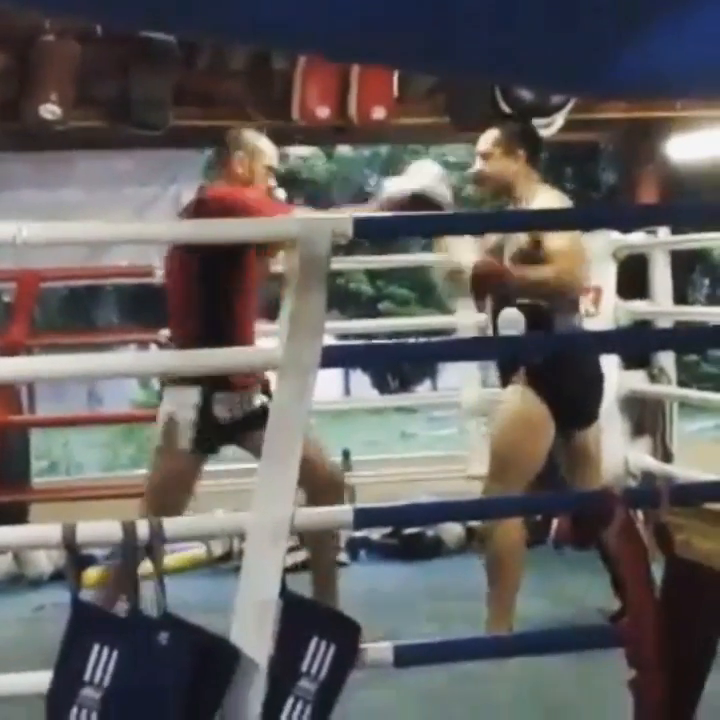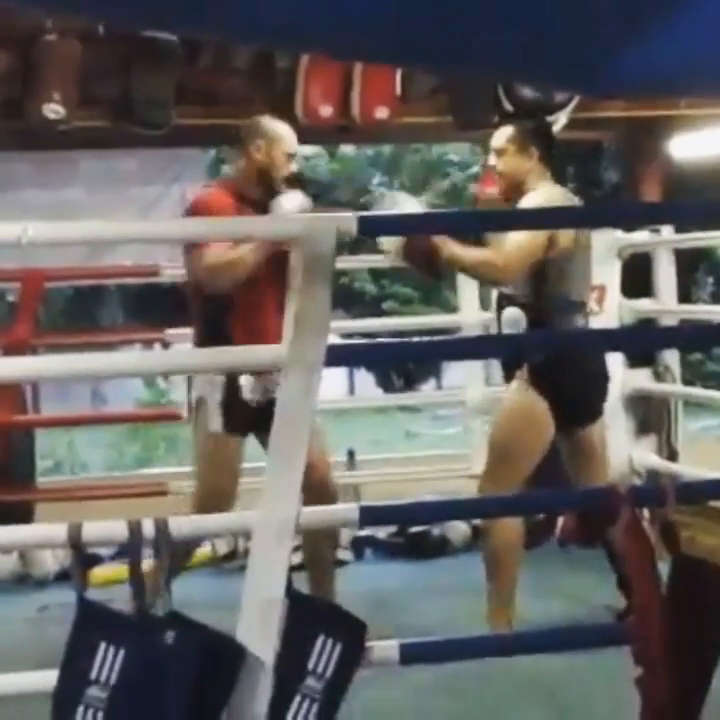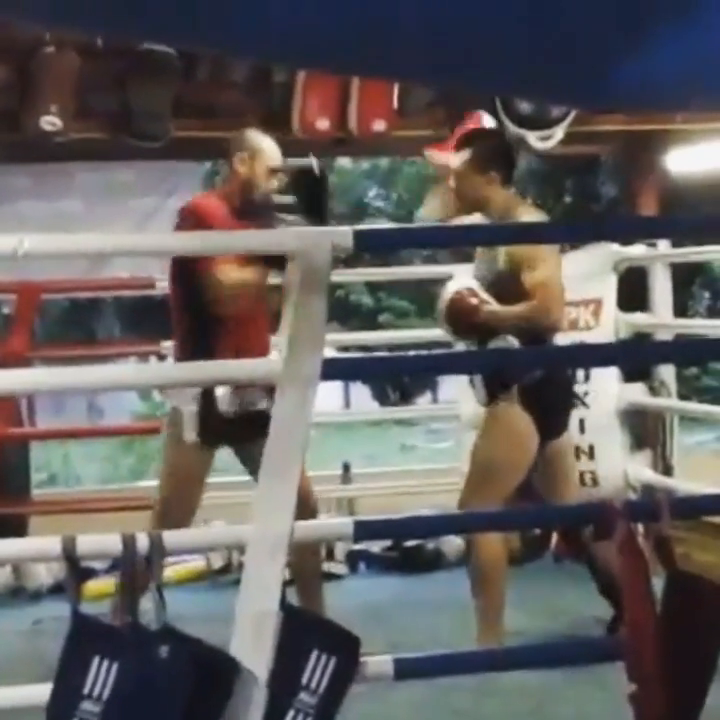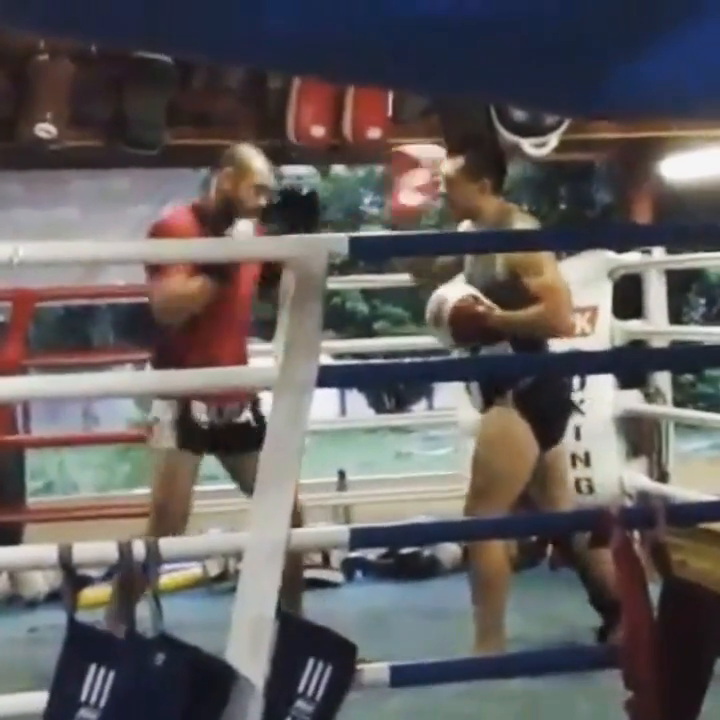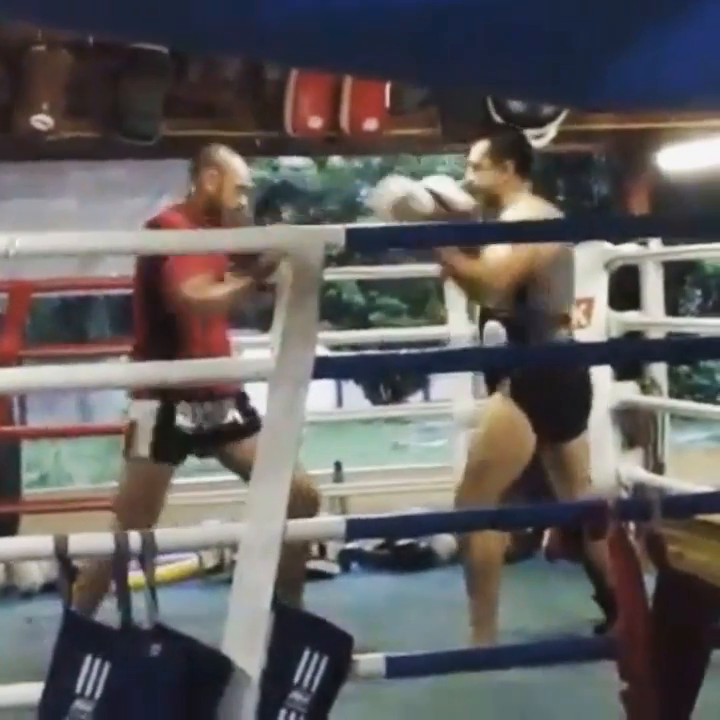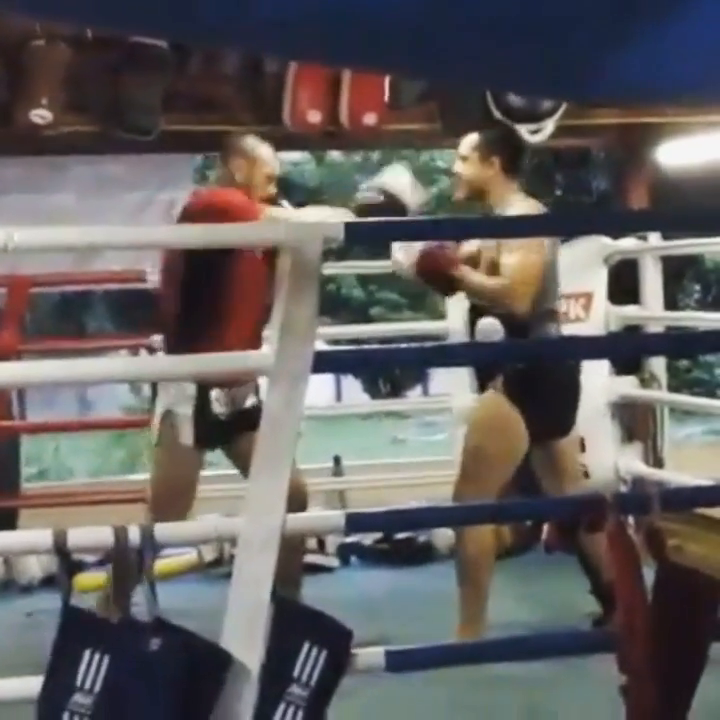
dt=0.3s
person 1, frame 1
left shoulder: (545, 204)
right shoulder: (521, 212)
left elbow: (571, 276)
right elbow: (494, 277)
left wrist: (506, 276)
left hip: (547, 365)
right hip: (572, 363)
left knee: (500, 495)
right knee: (592, 493)
left ankle: (499, 629)
person 1, frame 2
left shoulder: (542, 202)
right shoulder: (558, 203)
left elbow: (502, 268)
right elbow: (520, 270)
left wrist: (438, 244)
left hip: (548, 362)
right hip: (578, 358)
left knee: (497, 491)
right knee: (598, 489)
left ankle: (499, 626)
person 1, frame 3
left shoulder: (527, 231)
right shoulder: (489, 225)
left elbow: (550, 313)
left wrist: (484, 317)
left hip: (528, 385)
right hip: (529, 384)
left knee: (479, 508)
right knee: (569, 506)
left ankle: (490, 641)
person 1, frame 4
left shoulder: (522, 236)
right shoulder: (472, 235)
left elbow: (561, 318)
right elbow: (427, 274)
left wrist: (492, 319)
left hip: (526, 388)
right hip: (519, 389)
left knee: (483, 517)
right knee: (562, 513)
left ankle: (489, 649)
right ankle: (624, 617)
person 1, frame 5
left shoulder: (522, 215)
right shoulder: (539, 217)
left elbow: (486, 283)
right elbow: (504, 285)
left wrist: (436, 242)
left hip: (532, 378)
right hip: (565, 372)
left knee: (474, 503)
right knee: (579, 502)
left ankle: (482, 638)
person 1, frame 6
left shoulder: (516, 217)
right shoulder: (499, 222)
left elbow: (513, 298)
right elbow: (467, 263)
left wrist: (455, 269)
left hip: (523, 373)
right hip: (552, 367)
left knee: (472, 500)
right knee: (571, 497)
left ankle: (470, 634)
right ankle: (620, 608)
person 2, frame 1
left shoulder: (249, 208)
right shoulder: (219, 203)
right wrist: (386, 204)
left hip: (243, 386)
right hip: (200, 391)
left knee: (325, 483)
right knee: (156, 522)
left ankle: (328, 612)
person 2, frame 2
left shoulder: (273, 200)
right shoulder: (211, 204)
right elbow: (217, 275)
right wrist: (273, 233)
left hip: (275, 375)
right hip: (226, 378)
left knee: (321, 489)
right knee: (211, 510)
left ankle: (325, 606)
person 2, frame 3
left shoulder: (258, 214)
right shoulder: (203, 213)
right elbow: (226, 295)
right wrist: (271, 249)
left hip: (254, 390)
right hip: (206, 390)
left knee: (303, 504)
right knee: (171, 523)
left ankle: (314, 620)
person 2, frame 4
right shoulder: (174, 228)
right elbow: (167, 309)
right wrist: (222, 265)
left hip: (237, 401)
right hip: (184, 400)
left knee: (288, 515)
right knee: (165, 529)
person 2, frame 5
left shoulder: (221, 228)
right shoulder: (170, 228)
right elbow: (198, 304)
right wrist: (252, 277)
left hip: (221, 398)
right hip: (164, 403)
left knee: (302, 500)
right knee: (130, 535)
person 2, frame 6
left shoulder: (255, 222)
right shoulder: (212, 204)
right elbow: (304, 224)
left hip: (238, 386)
right hip: (192, 387)
left knee: (292, 499)
right knee: (163, 523)
right ankle: (104, 622)
